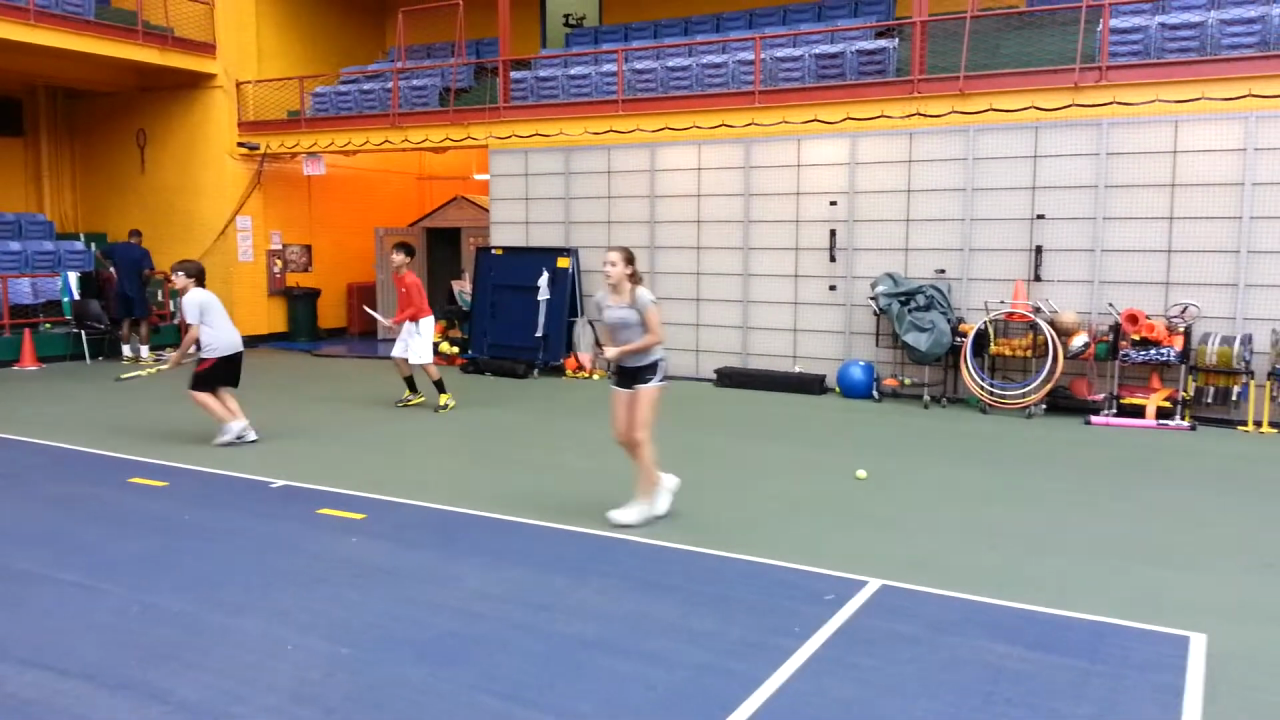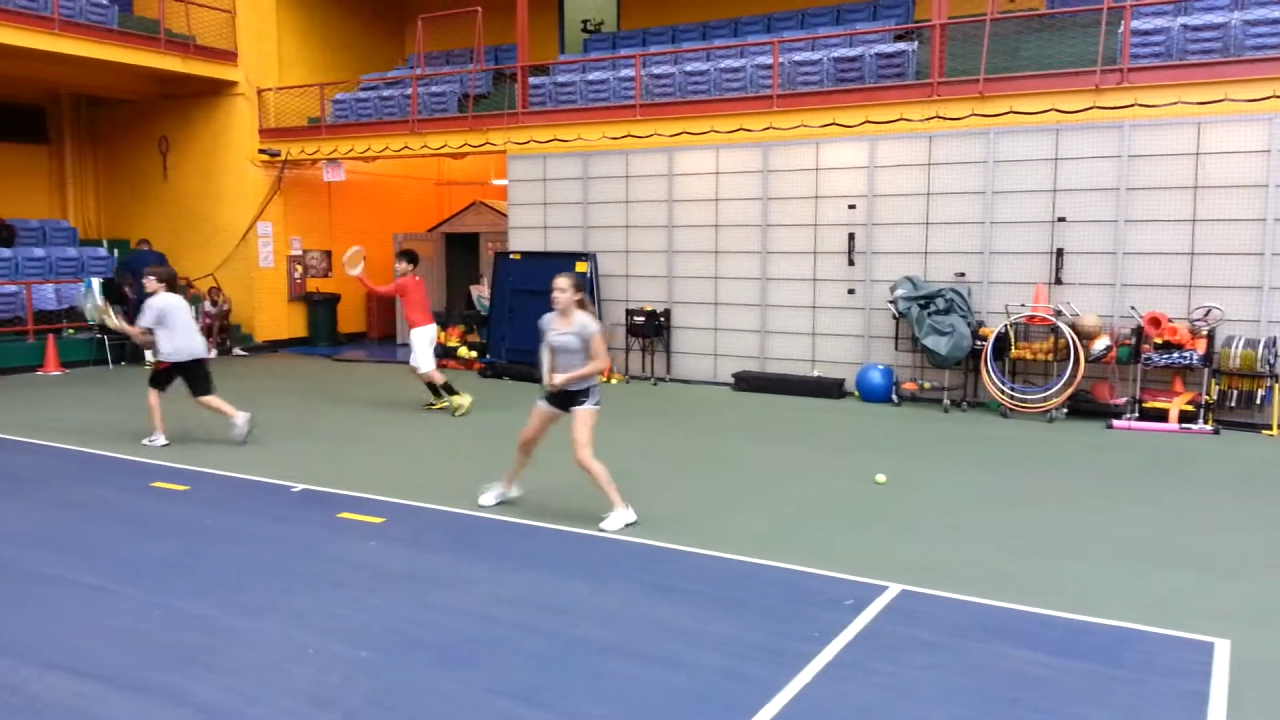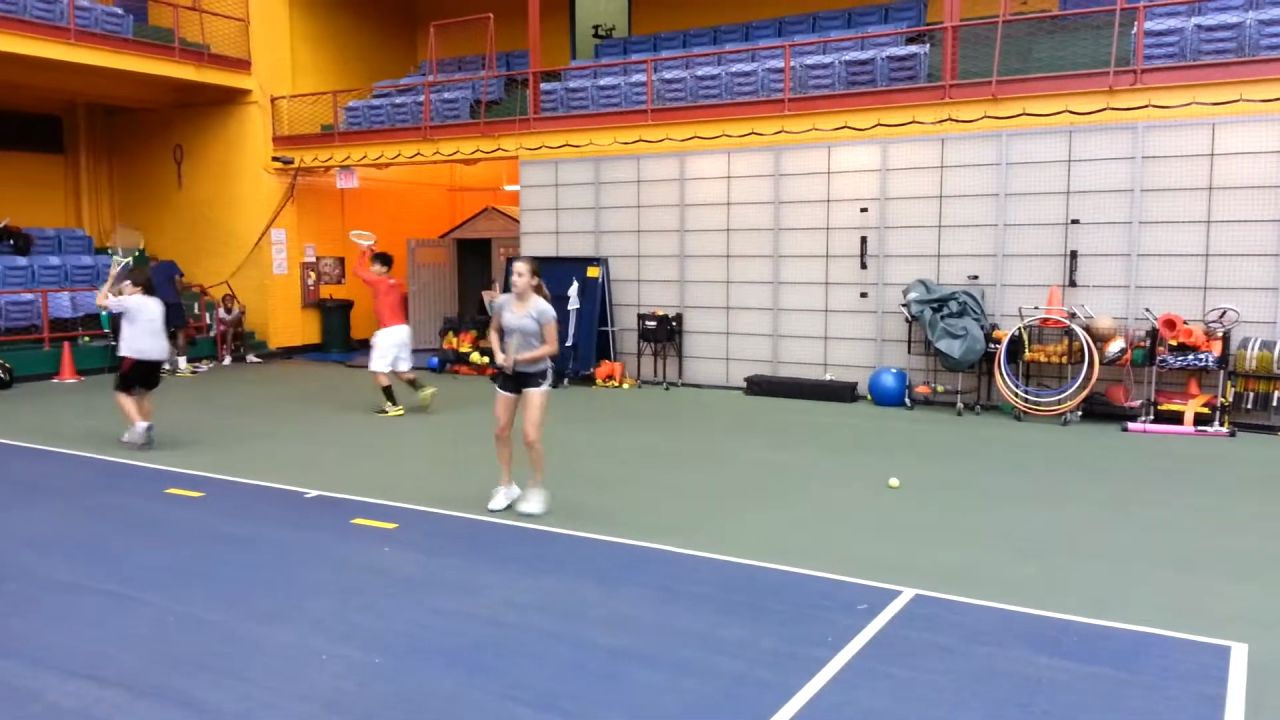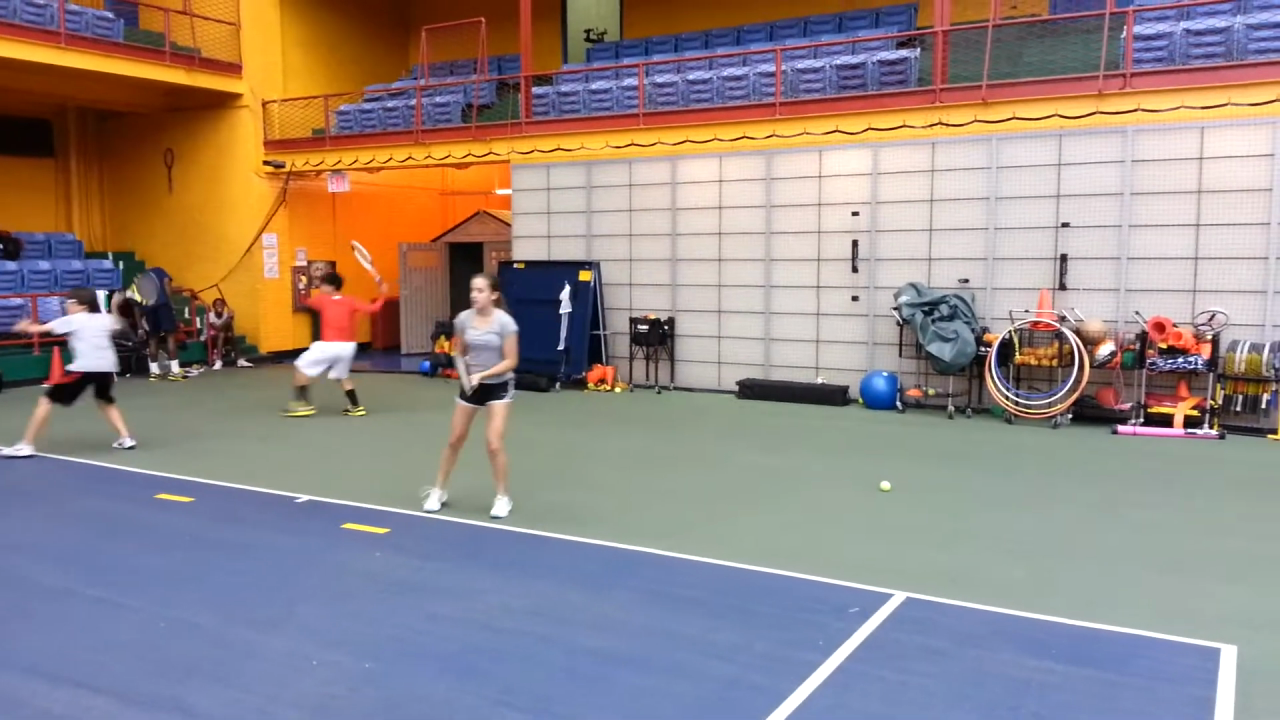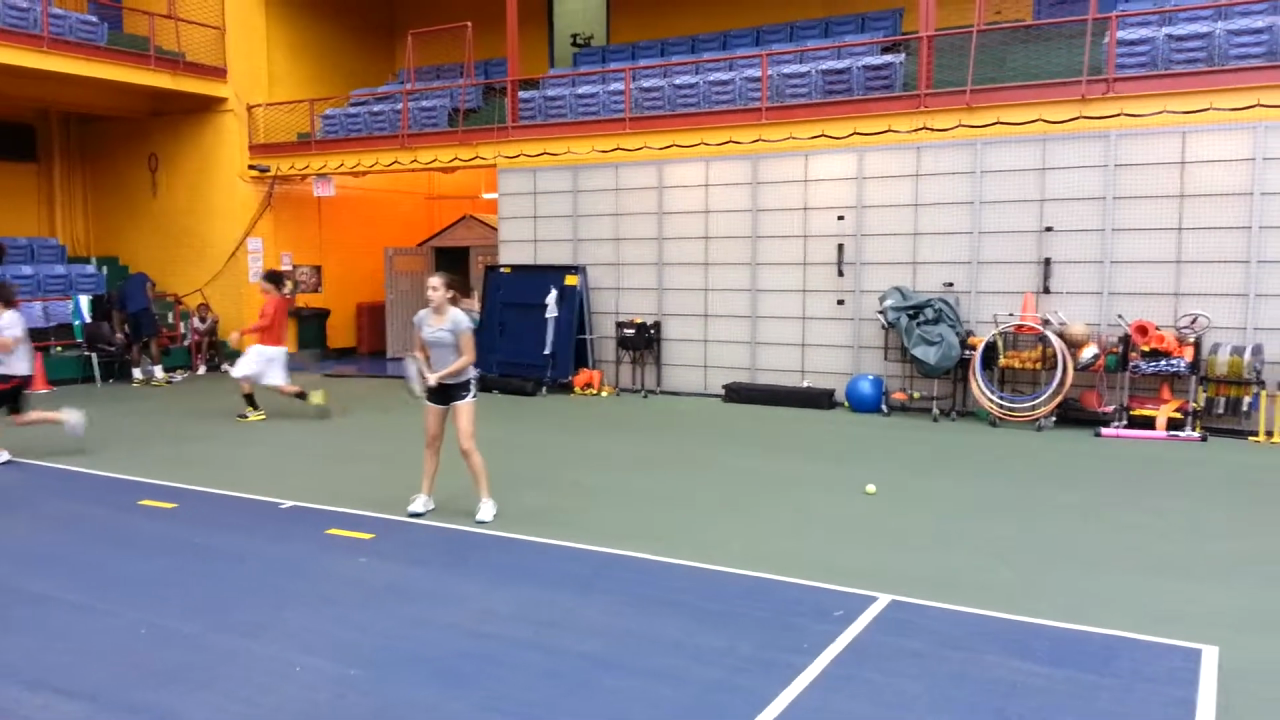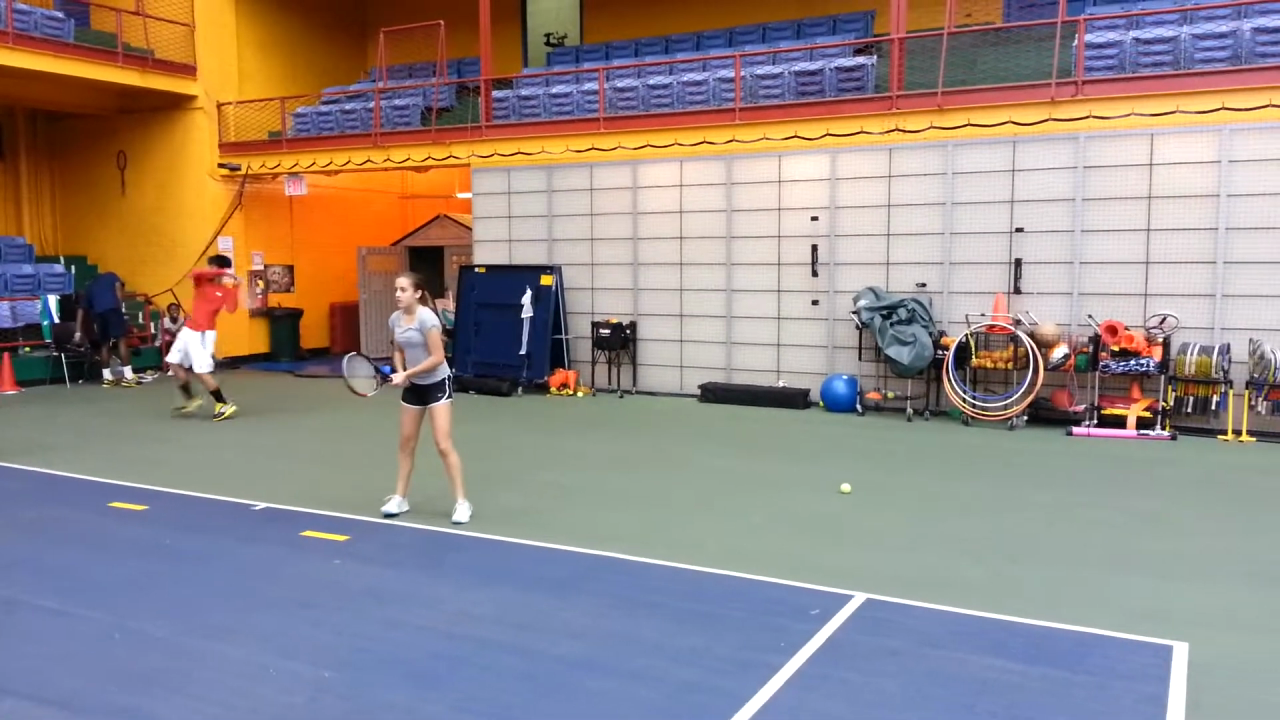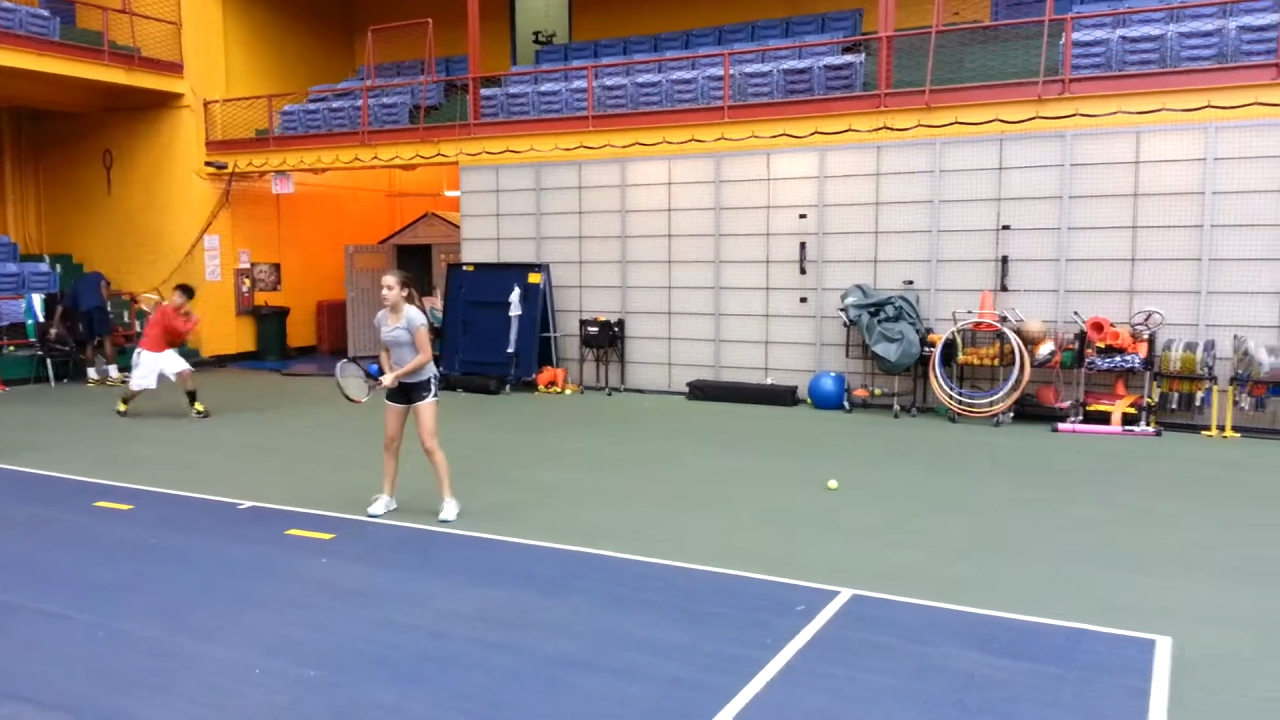
dt=0.3s
person 1, frame 1
left shoulder: (641, 296)
right shoulder: (602, 298)
left elbow: (656, 337)
left wrist: (621, 350)
right wrist: (608, 350)
left hip: (648, 367)
right hip: (623, 368)
left knee: (639, 436)
right knee: (623, 436)
left ankle: (645, 499)
right ankle: (660, 481)
person 1, frame 2
left shoulder: (586, 324)
right shoulder: (547, 321)
left elbow: (601, 363)
left wrist: (567, 377)
right wrist: (549, 372)
left hip: (583, 392)
right hip: (556, 392)
left knee: (583, 455)
right knee: (526, 442)
left ankle: (621, 509)
right ankle: (506, 487)
person 1, frame 3
left shoulder: (543, 309)
right shoulder: (502, 302)
left elbow: (551, 347)
right elbow: (494, 331)
left wrist: (520, 357)
right wrist: (499, 353)
left hip: (536, 374)
right hip: (509, 373)
left knee: (530, 437)
right knee: (501, 433)
left ankle: (536, 490)
right ankle: (507, 487)
person 1, frame 4
left shoulder: (505, 322)
right shoulder: (463, 319)
left elbow: (511, 361)
right elbow: (459, 351)
left wrist: (482, 375)
right wrist: (464, 372)
left hip: (498, 385)
right hip: (470, 385)
left knee: (494, 444)
right knee: (454, 441)
left ankle: (502, 497)
right ankle: (439, 491)
person 1, frame 5
left shoulder: (459, 319)
right shoulder: (421, 317)
left elbow: (468, 357)
right elbow: (418, 350)
left wrist: (440, 375)
right wrist: (425, 372)
left hip: (461, 384)
right hip: (436, 385)
left knee: (466, 445)
right knee: (431, 442)
left ankle: (486, 501)
right ankle: (425, 497)
person 1, frame 6
left shoulder: (426, 317)
right shoulder: (395, 319)
left elbow: (437, 357)
left wrist: (406, 374)
right wrist: (400, 373)
left hip: (437, 383)
right hip: (413, 386)
left knee: (443, 445)
right knee: (406, 442)
left ankle: (462, 502)
right ankle: (399, 498)
person 1, frame 7
left shoulder: (414, 316)
right shoulder: (381, 317)
left elbow: (425, 356)
left wrist: (395, 374)
right wrist: (388, 374)
left hip: (422, 382)
right hip: (398, 385)
left knee: (429, 443)
right knee: (390, 442)
left ankle: (449, 501)
right ankle: (387, 497)
